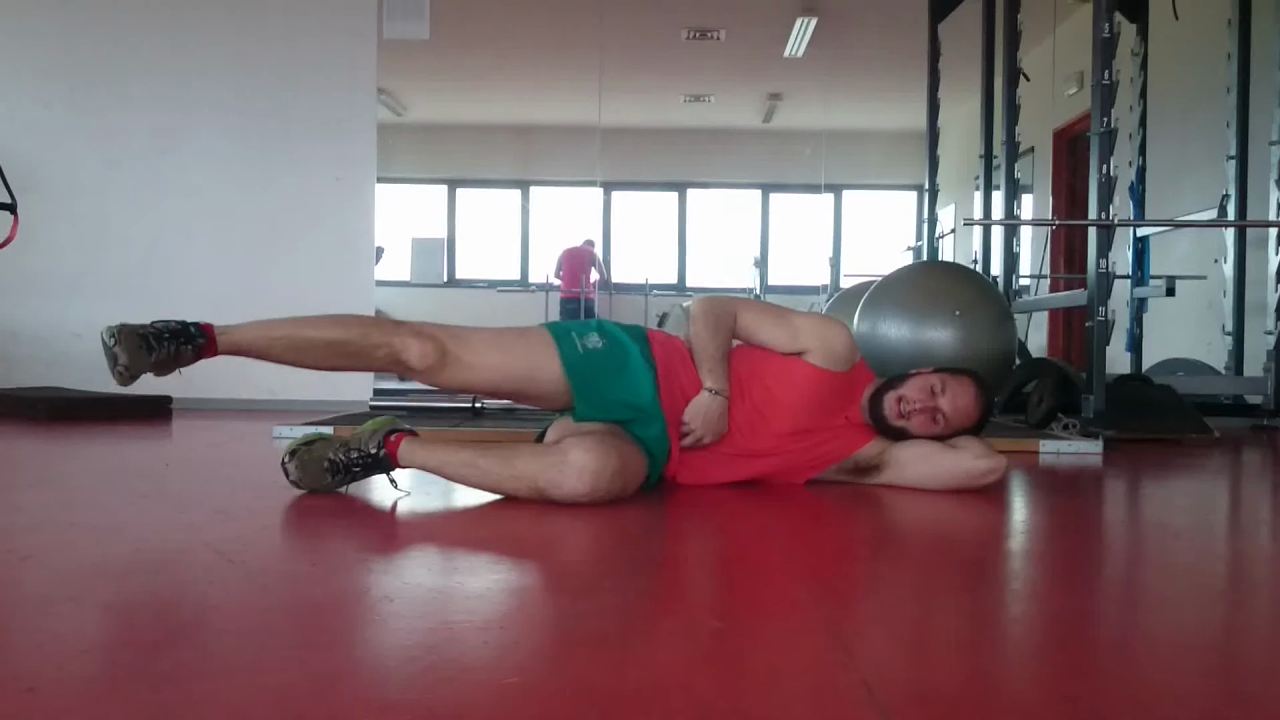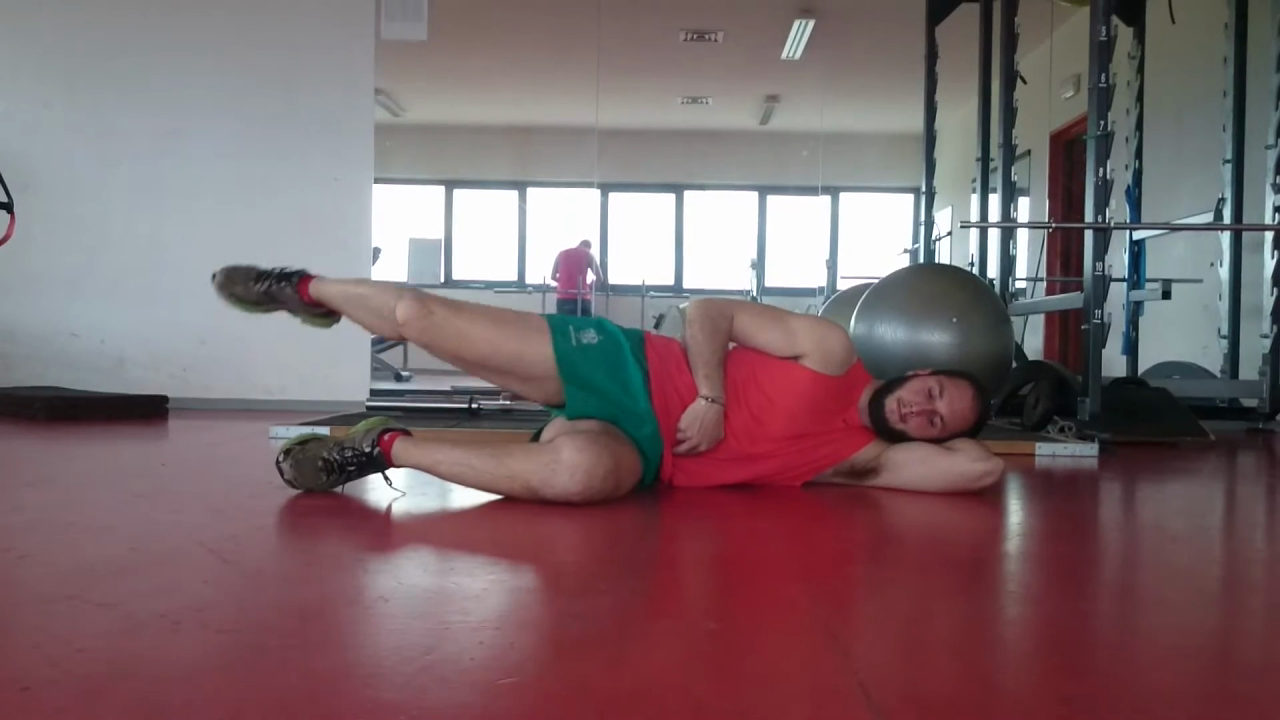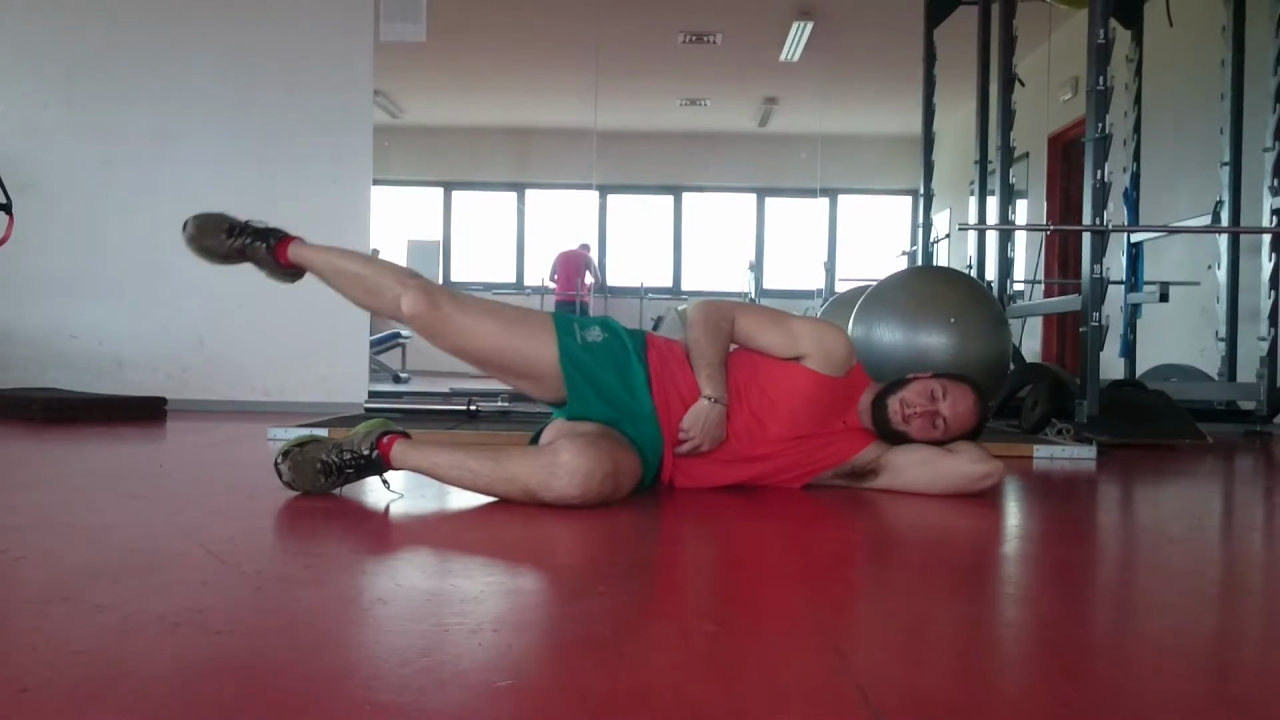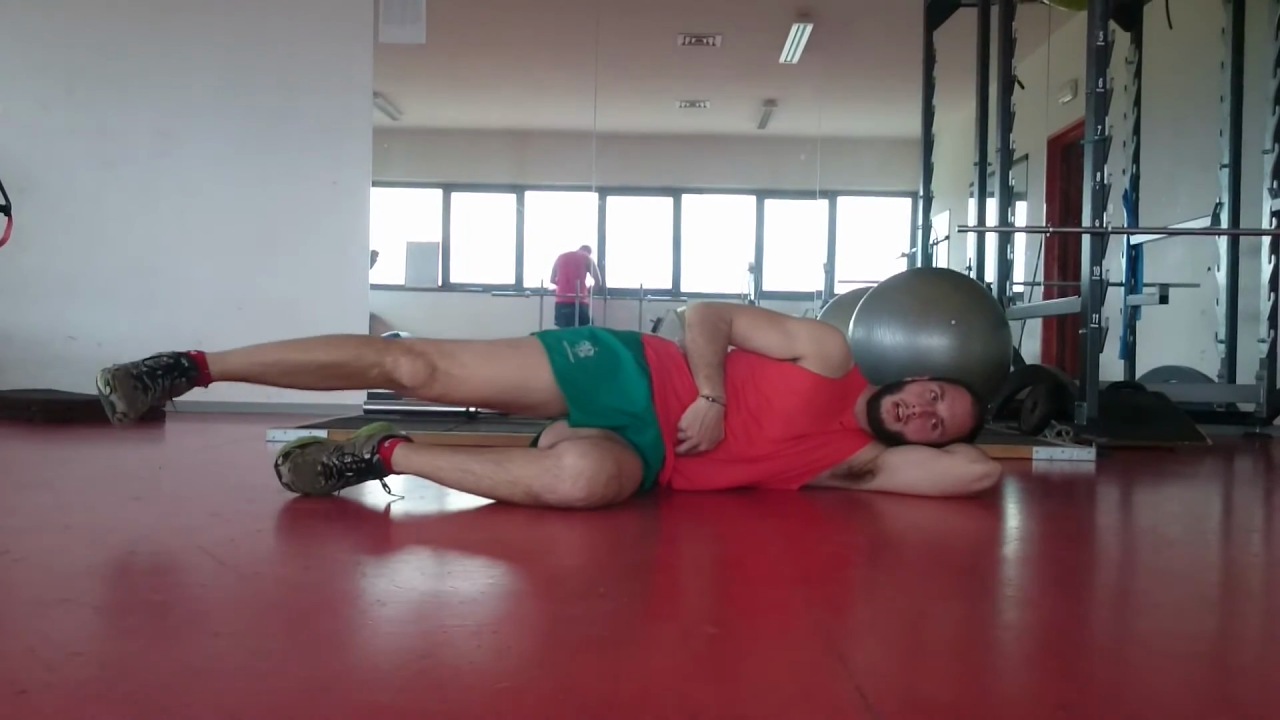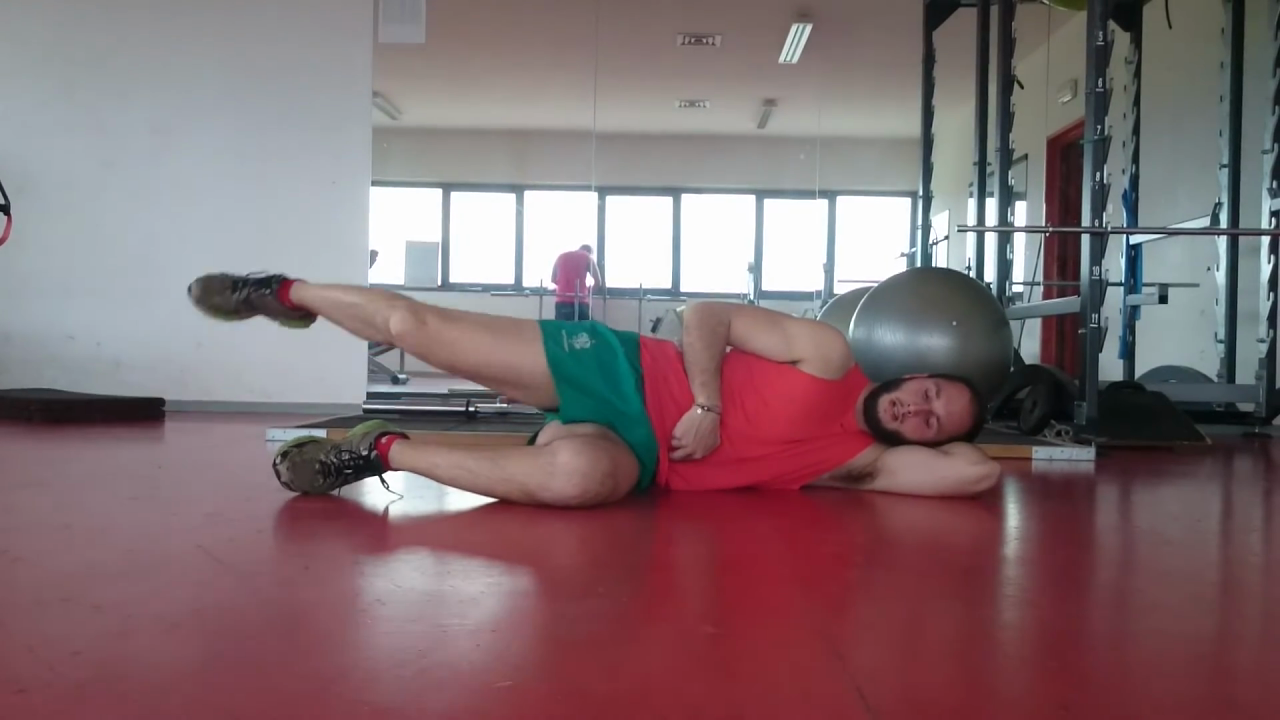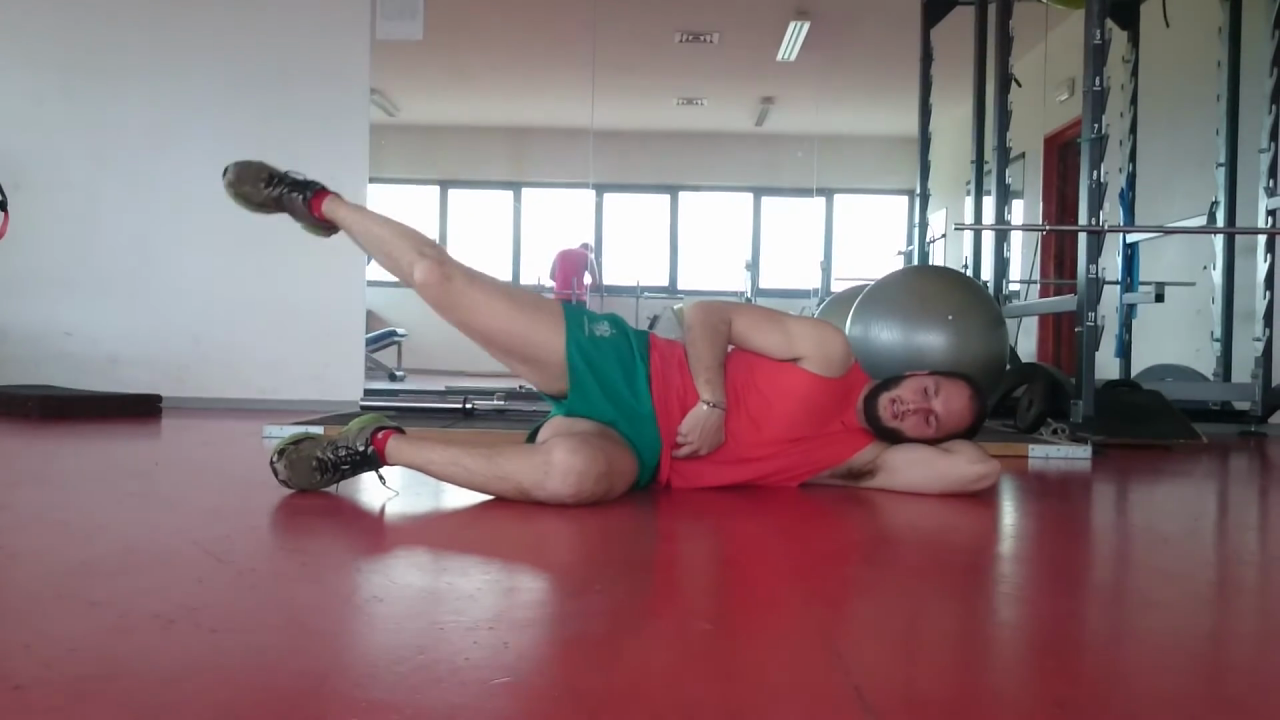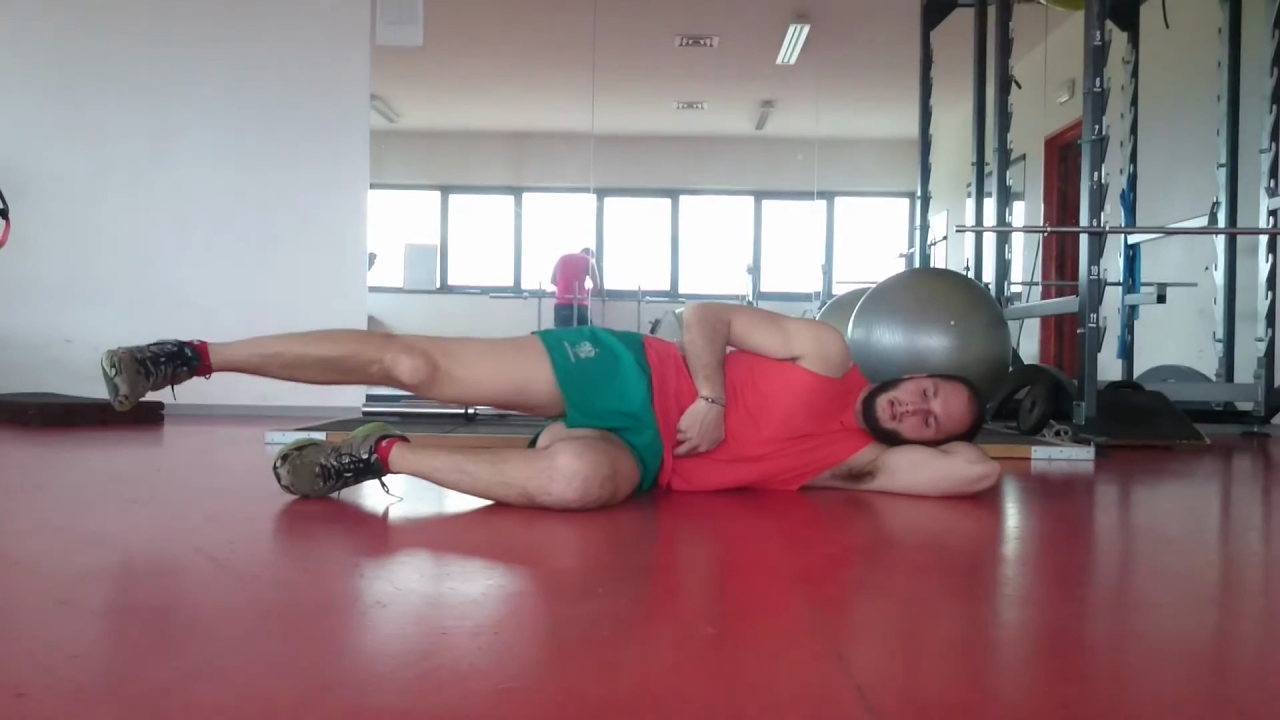
dt=0.7s
person 1, frame 1
left shoulder: (867, 455)
right shoulder: (834, 350)
left elbow: (984, 466)
right elbow: (714, 309)
right wrist: (716, 388)
left hip: (645, 445)
right hip: (627, 365)
left knee: (585, 470)
right knee: (425, 350)
left ankle: (389, 449)
right ankle: (201, 337)
person 1, frame 2
left shoulder: (867, 464)
right shoulder: (829, 351)
left elbow: (981, 469)
right elbow: (710, 311)
right wrist: (706, 398)
left hip: (644, 450)
right hip: (623, 372)
left knee: (579, 473)
right knee: (415, 313)
left ankle: (387, 445)
right ankle: (313, 287)
person 1, frame 3
left shoulder: (866, 461)
right shoulder: (834, 357)
right elbow: (712, 313)
right wrist: (712, 395)
left hip: (637, 455)
right hip: (627, 372)
left knee: (580, 474)
right knee: (421, 304)
left ankle: (380, 450)
right ankle: (282, 247)
person 1, frame 4
left shoulder: (860, 461)
right shoulder: (826, 352)
right elbow: (708, 315)
right wrist: (711, 397)
left hip: (641, 449)
right hip: (623, 373)
left knee: (581, 474)
right knee: (413, 361)
left ankle: (382, 455)
right ankle: (192, 367)
person 1, frame 5
left shoulder: (862, 462)
right shoulder: (830, 356)
right elbow: (708, 315)
right wrist: (707, 402)
left hip: (639, 450)
right hip: (621, 371)
left knee: (581, 473)
right knee: (411, 321)
left ankle: (381, 450)
right ankle: (287, 294)
person 1, frame 6
left shoulder: (862, 457)
right shoulder: (828, 354)
left elbow: (979, 471)
right elbow: (708, 311)
right wrist: (710, 397)
left hip: (639, 447)
right hip: (627, 363)
left knee: (577, 471)
right knee: (434, 273)
left ankle: (376, 447)
right ankle: (317, 204)
person 1, frame 7
left shoulder: (863, 461)
right shoulder: (827, 356)
left elbow: (977, 473)
right elbow: (707, 317)
right wrist: (711, 399)
left hip: (641, 453)
right hip: (623, 374)
left knee: (577, 477)
right knee: (414, 361)
left ankle: (379, 455)
right ankle: (199, 355)
